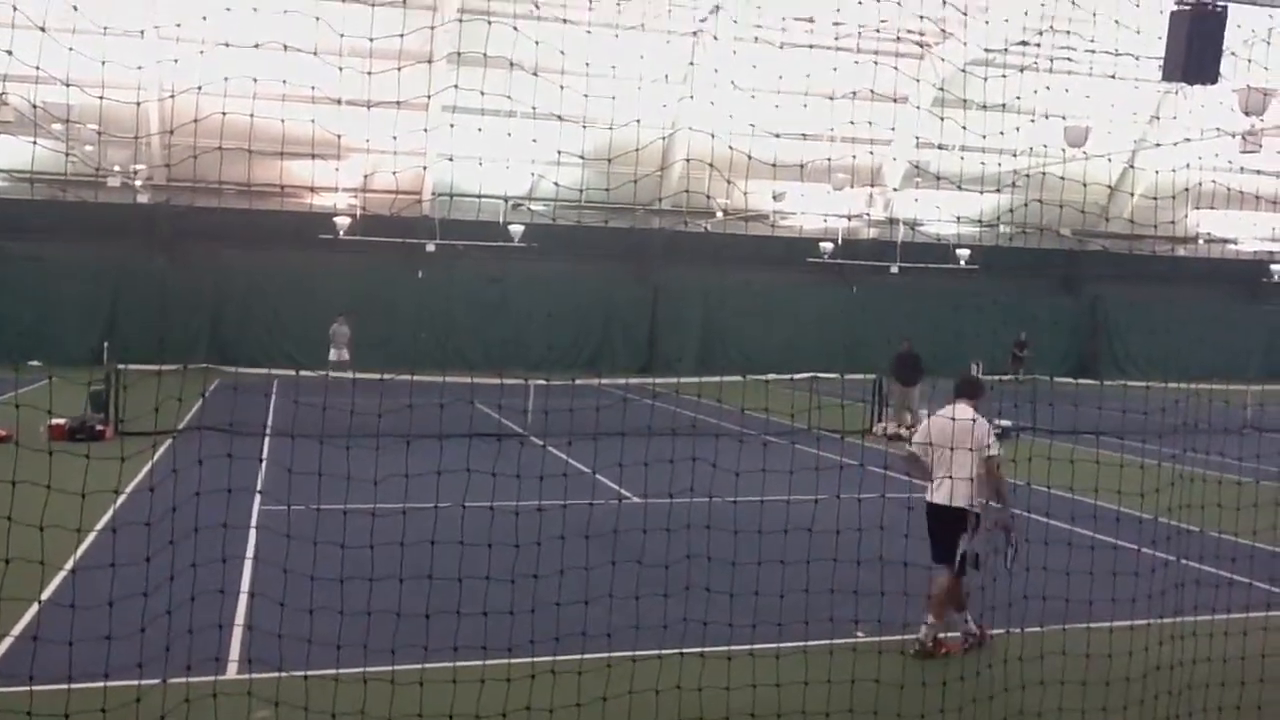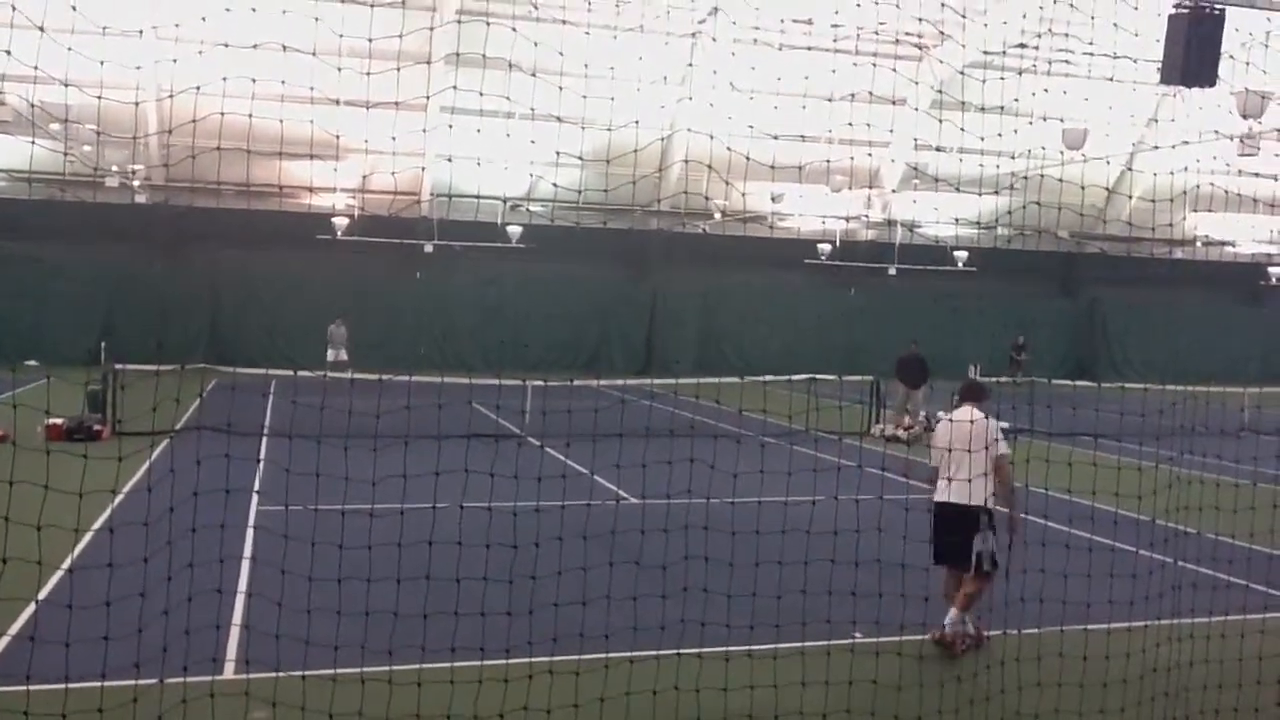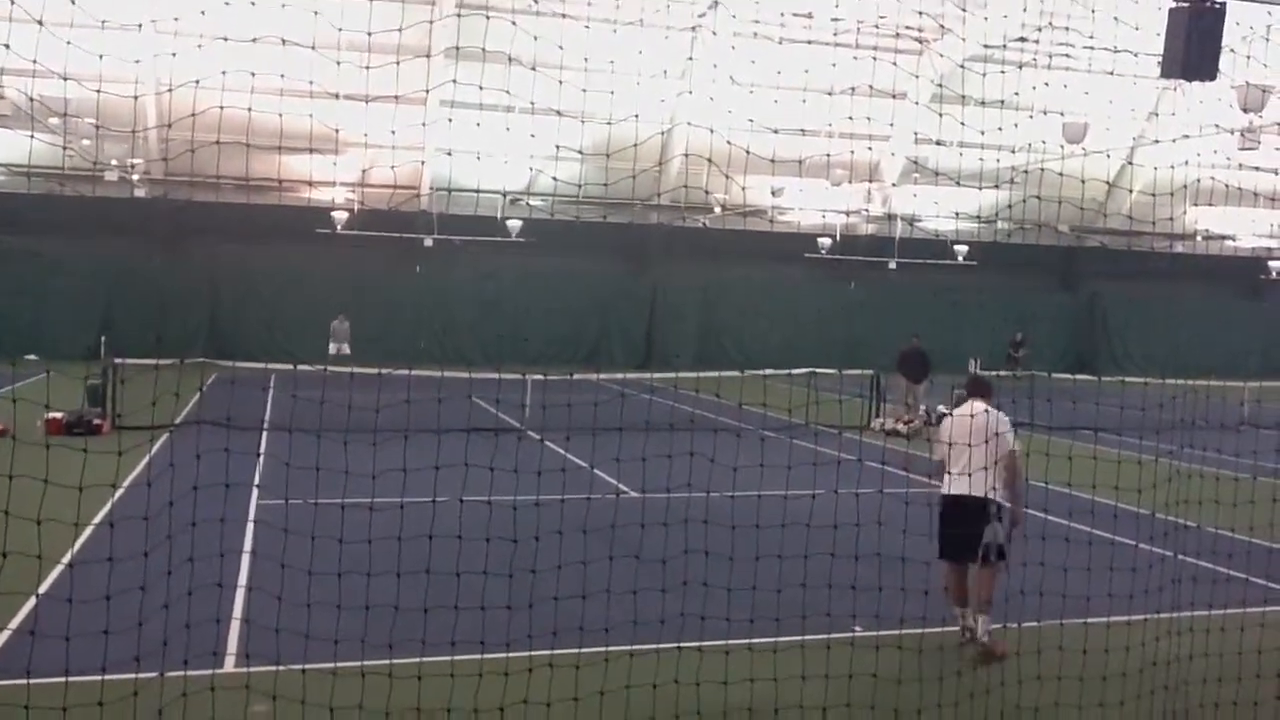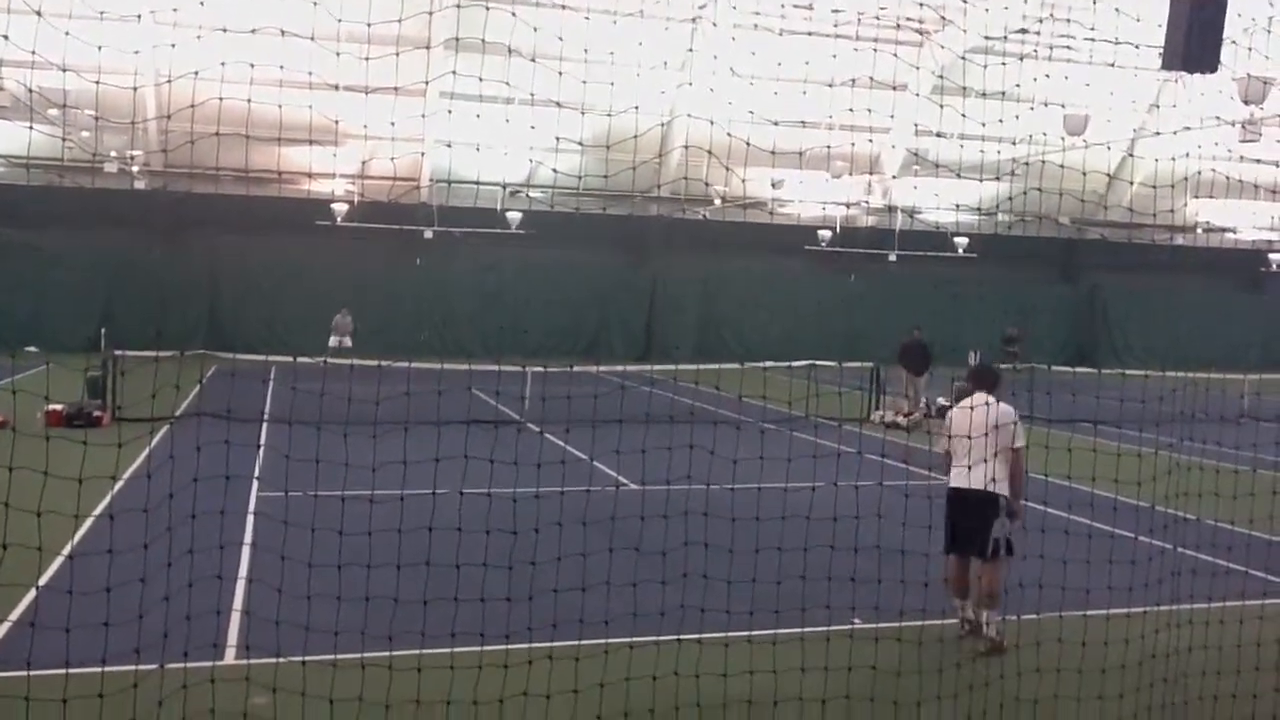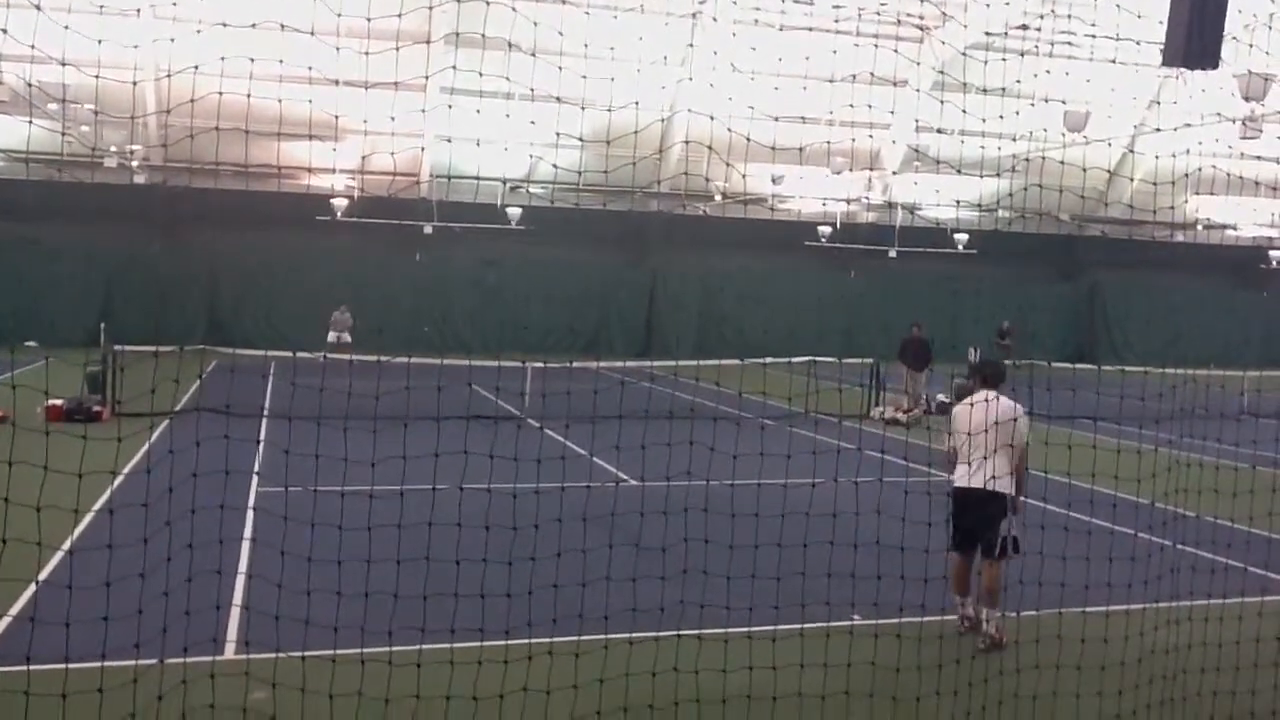
dt=0.2s
person 1, frame 1
left shoulder: (932, 420)
right shoulder: (979, 424)
left elbow: (912, 459)
right elbow: (994, 472)
right wrist: (1004, 509)
left hip: (934, 503)
right hip: (963, 506)
left knee: (952, 569)
right knee: (951, 573)
left ankle: (969, 629)
right ankle: (926, 638)
person 1, frame 2
left shoulder: (941, 425)
right shoulder: (988, 423)
right elbow: (1003, 472)
right wrist: (1012, 510)
left hip: (943, 504)
right hip: (975, 506)
left knee: (955, 570)
right knee: (981, 573)
left ankle: (966, 630)
right ankle: (948, 628)
person 1, frame 3
left shoulder: (948, 420)
right shoulder: (998, 418)
right elbow: (1012, 466)
right wrist: (1016, 504)
left hip: (950, 497)
right hip: (984, 500)
left knee: (956, 564)
right knee: (987, 566)
left ankle: (967, 625)
right ankle: (984, 636)
person 1, frame 4
left shoulder: (954, 412)
right shoulder: (1007, 413)
right elbow: (1017, 462)
right wrist: (1016, 499)
left hip: (957, 490)
right hip: (991, 494)
left knee: (958, 557)
right knee: (991, 563)
left ankle: (966, 617)
right ankle: (991, 631)
person 1, frame 5
left shoulder: (959, 409)
right shoulder: (1013, 410)
right elbow: (1020, 459)
right wrist: (1018, 495)
left hip: (962, 489)
right hip: (996, 492)
left knee: (961, 554)
right knee: (992, 561)
left ankle: (966, 614)
right ankle: (990, 629)
